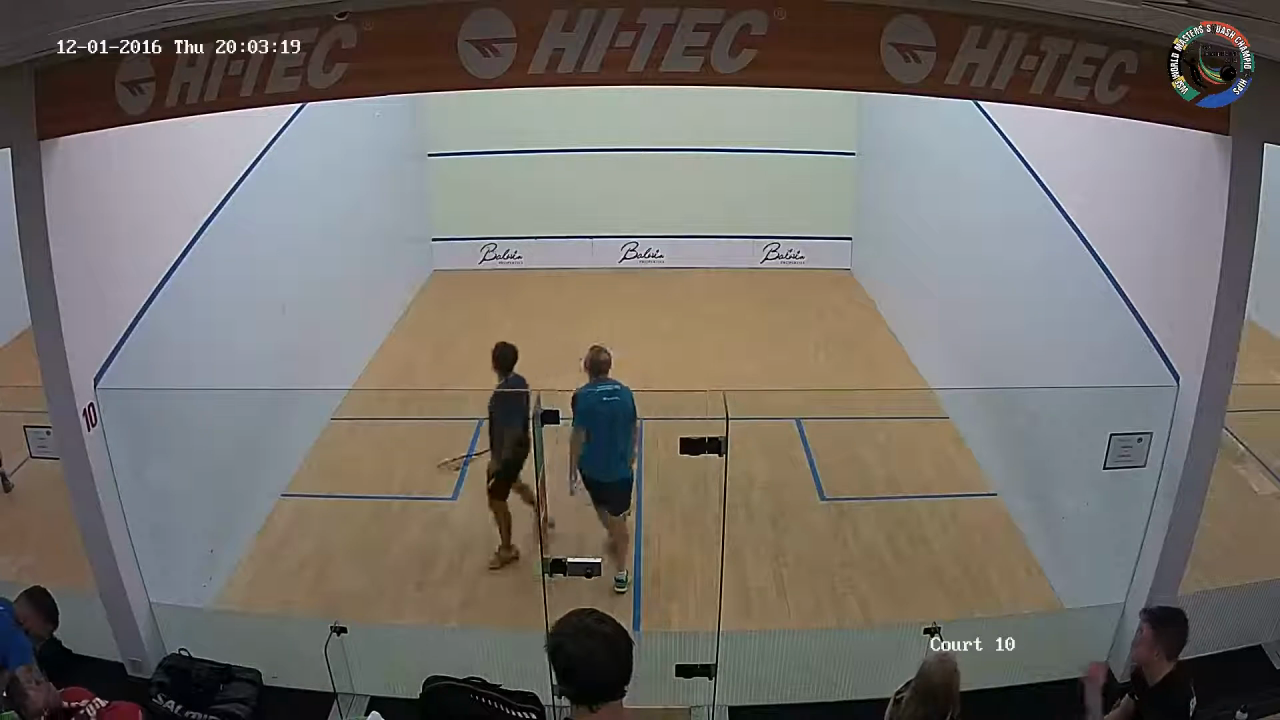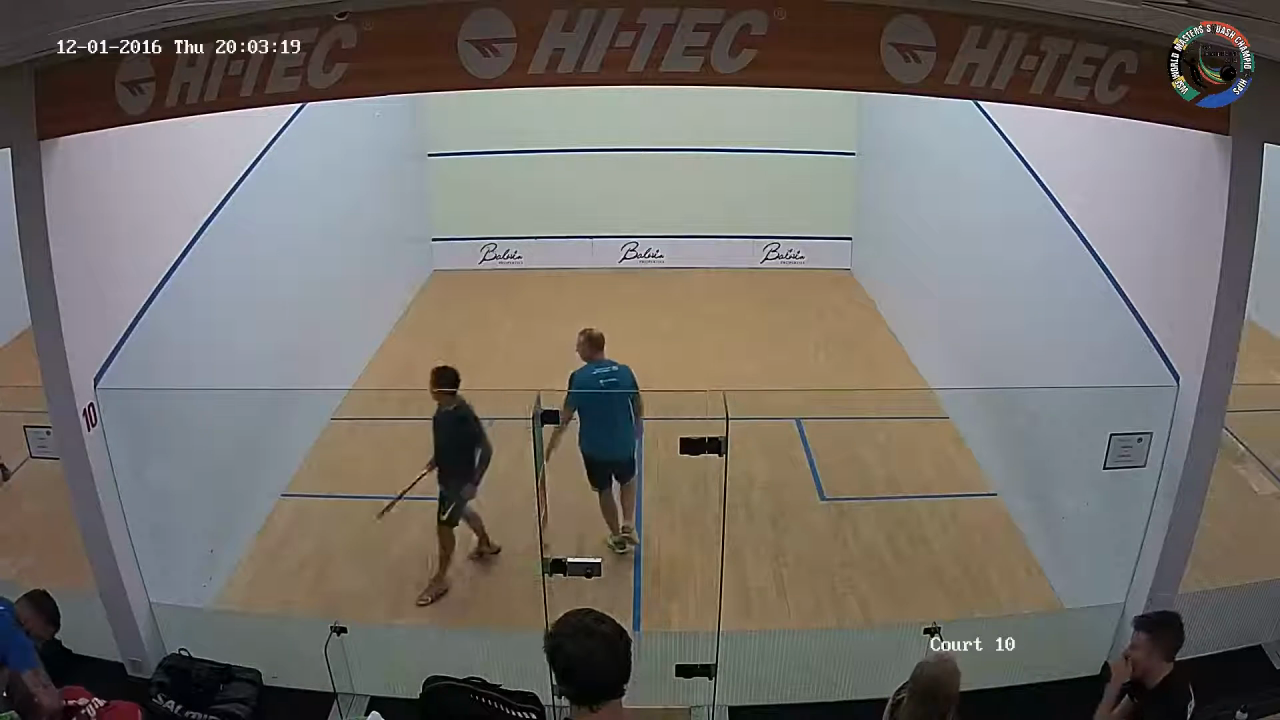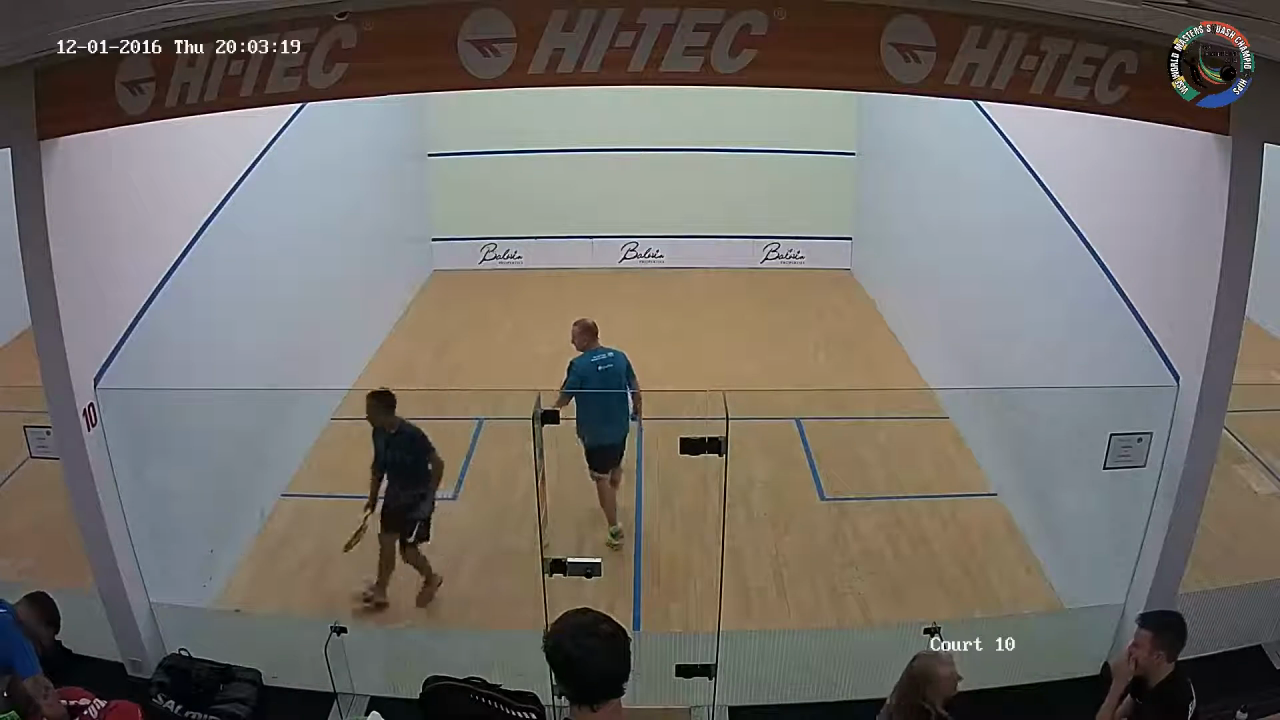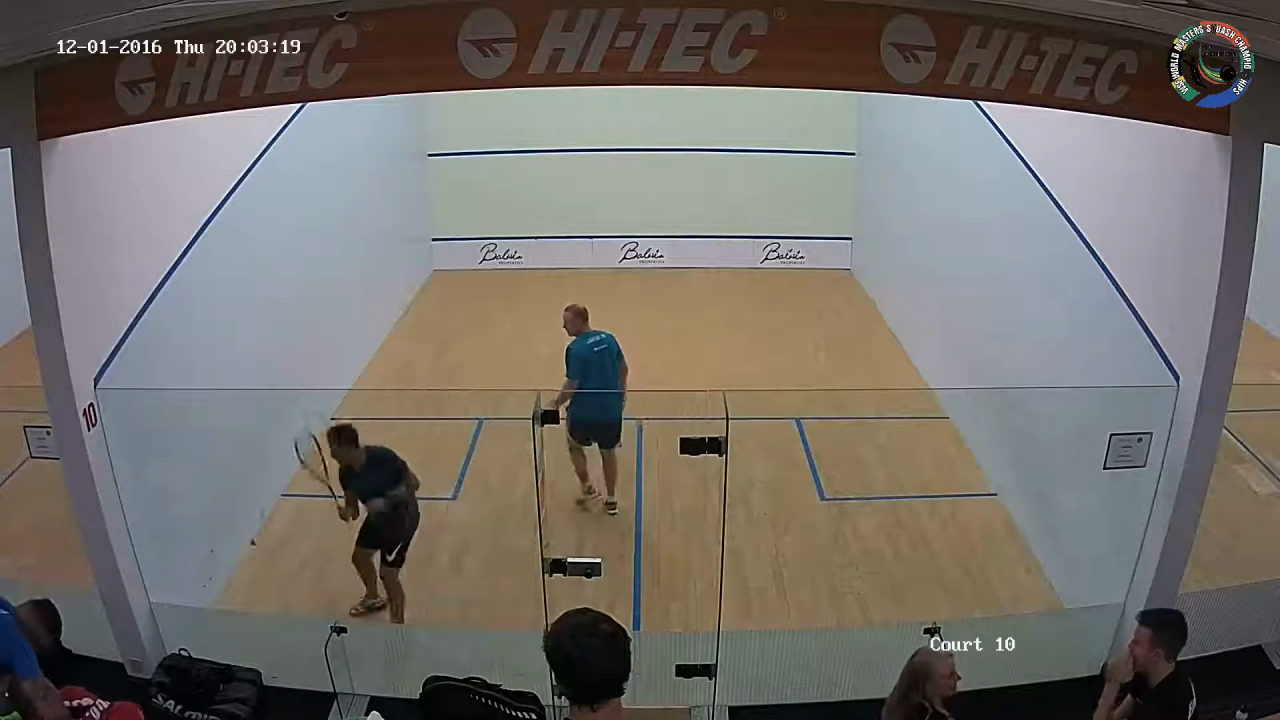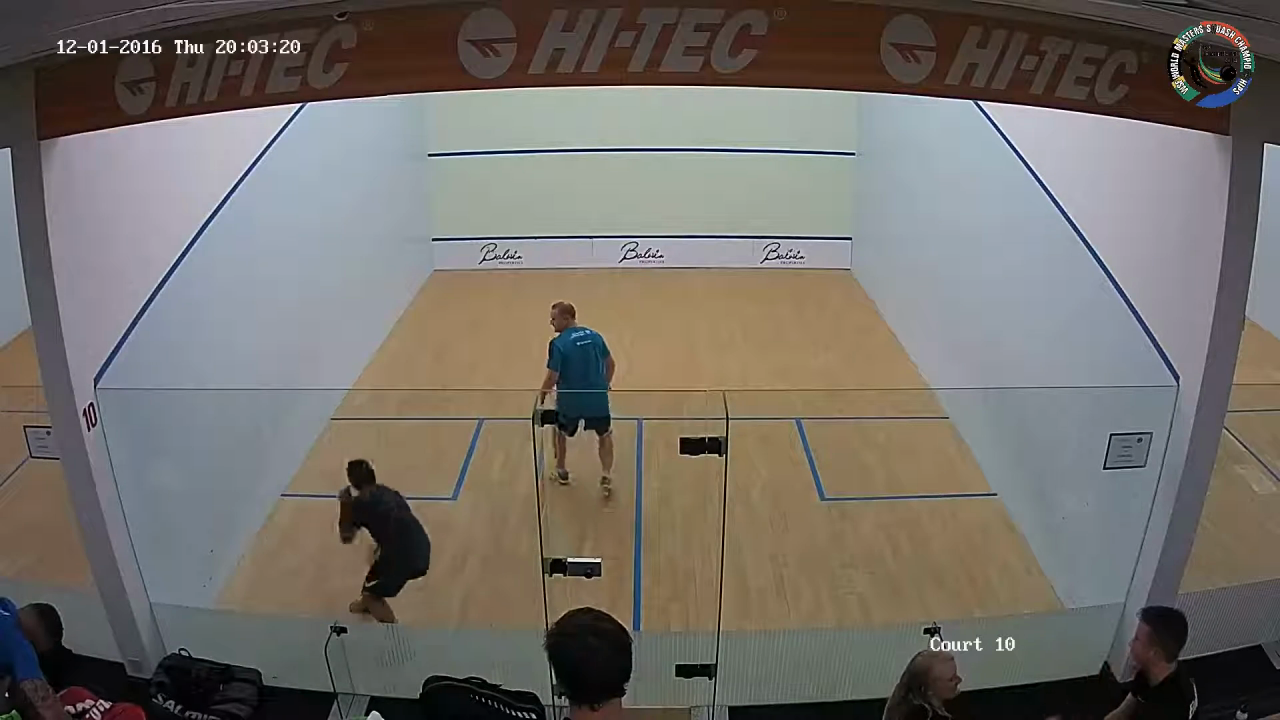
dt=0.3s
person 1, frame 1
left shoulder: (582, 396)
right shoulder: (625, 393)
left elbow: (578, 436)
right elbow: (633, 430)
left wrist: (573, 468)
right wrist: (631, 454)
left hip: (591, 466)
right hip: (620, 466)
left knee: (600, 504)
right knee: (619, 518)
left ankle: (612, 538)
right ankle: (621, 575)
person 1, frame 2
left shoulder: (580, 377)
right shoulder: (624, 371)
left elbow: (566, 415)
right elbow: (638, 405)
left wrist: (552, 442)
right wrist: (637, 427)
left hip: (595, 447)
right hip: (624, 443)
left knee: (605, 492)
right knee: (627, 482)
left ankle: (617, 537)
right ankle: (629, 526)
person 1, frame 3
left shoulder: (579, 365)
right shoulder: (619, 357)
left elbow: (564, 399)
right elbow: (635, 389)
right wrist: (637, 410)
left hip: (594, 432)
right hip: (620, 427)
left knee: (601, 479)
right knee: (615, 466)
left ankle: (615, 529)
right ankle: (611, 504)
person 1, frame 4
left shoulder: (575, 349)
right shoulder: (609, 339)
left elbow: (572, 385)
right elbow: (624, 368)
left wrist: (557, 403)
right wrist: (620, 390)
left hip: (584, 410)
right hip: (611, 409)
left knee: (575, 446)
right knee: (608, 452)
left ankle: (587, 488)
right ankle: (611, 500)
person 1, frame 5
left shoulder: (558, 343)
right shoulder: (594, 336)
left elbow: (553, 377)
right elbow: (610, 364)
left wrist: (542, 394)
right wrist: (605, 385)
left hip: (570, 403)
right hip: (597, 400)
left knee: (560, 433)
right knee: (605, 437)
left ankle: (562, 471)
right ankle: (606, 475)
person 2, frame 1
left shoulder: (504, 394)
right shoulder: (518, 382)
left elbow: (512, 432)
left wrist: (497, 460)
left hip: (510, 452)
right hip: (521, 446)
left knee: (496, 500)
right knee: (515, 484)
left ankle: (507, 549)
right ankle: (541, 516)
person 2, frame 2
left shoulder: (464, 417)
right shoulder: (443, 407)
left elbow: (487, 449)
left wrist: (473, 483)
right wrist: (435, 459)
left hip: (459, 479)
right hip: (446, 473)
left knee: (444, 526)
right knee: (463, 512)
left ankle: (439, 581)
right ankle: (486, 545)
person 2, frame 3
left shoulder: (411, 435)
right shoulder: (378, 431)
left elbow: (437, 464)
left wrist: (429, 499)
right wrist: (373, 495)
left hip: (416, 497)
right hip: (394, 493)
left knee: (409, 550)
right knee: (385, 543)
left ankle: (431, 580)
right ankle: (380, 591)
person 2, frame 4
left shoulder: (382, 456)
right shoulder: (346, 472)
left elbow: (413, 483)
right elbow: (352, 511)
left wrist: (385, 500)
right wrist: (348, 512)
left hip: (402, 518)
right hip: (378, 517)
left knee: (388, 574)
right knee: (359, 557)
left ankle: (399, 627)
right ankle: (373, 598)
person 2, frame 5
left shoulder: (361, 505)
right shoulder: (387, 494)
left elbow: (346, 536)
left wrist: (344, 506)
left hip: (405, 557)
right hip: (419, 552)
left knee: (371, 596)
right ankle: (367, 601)
